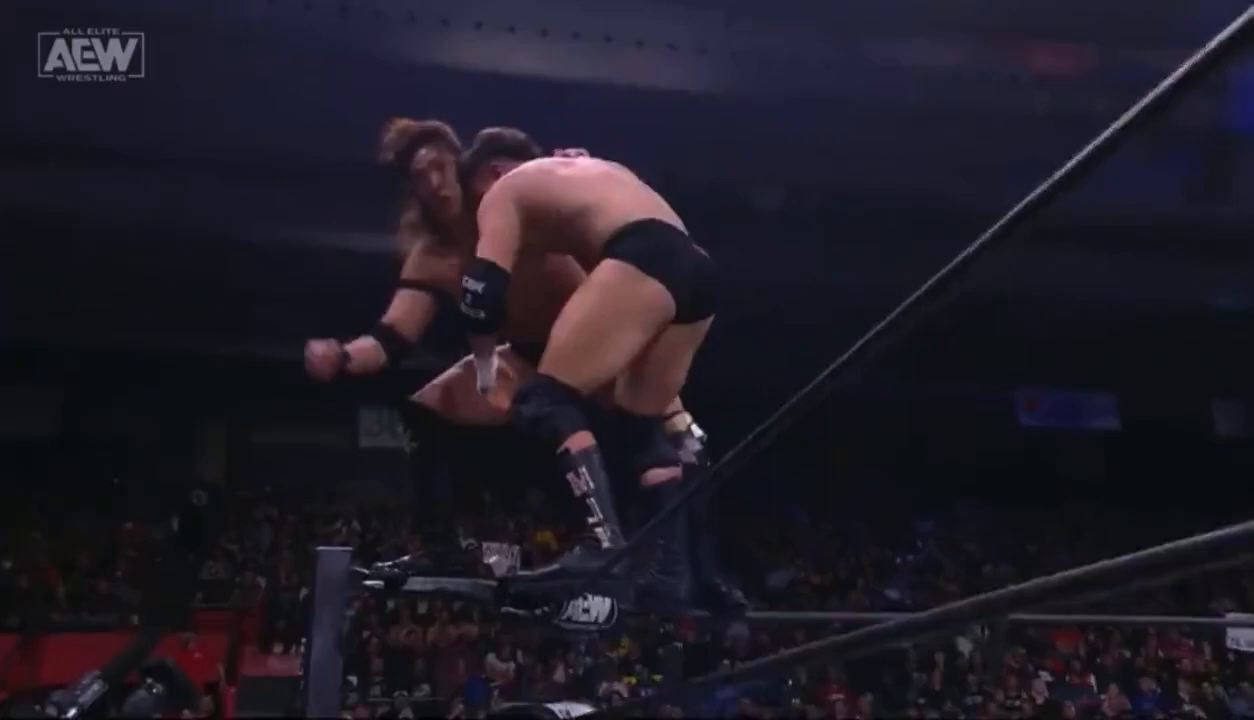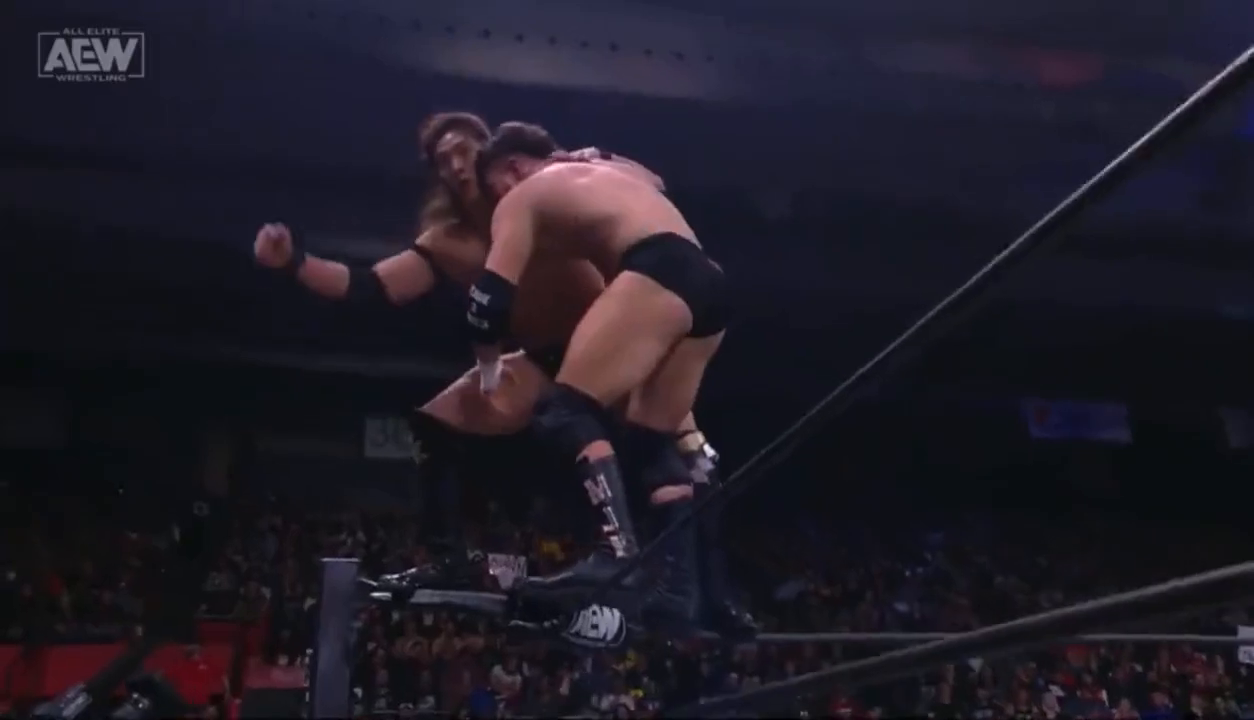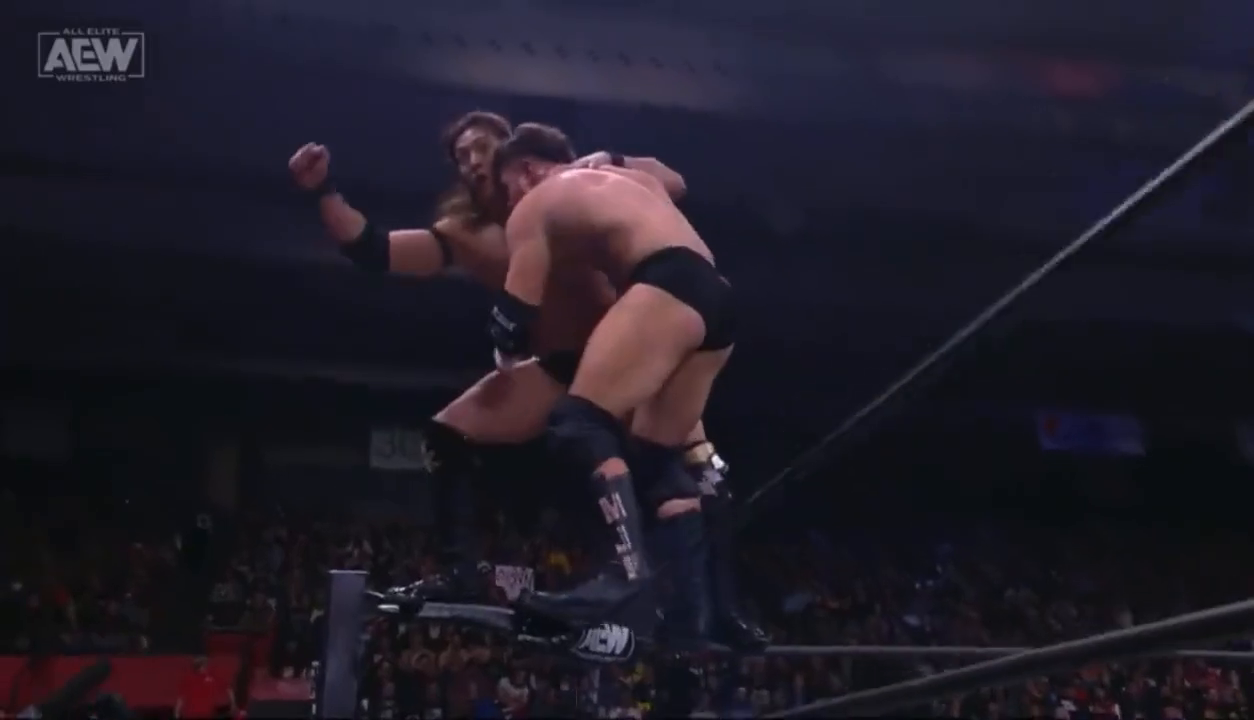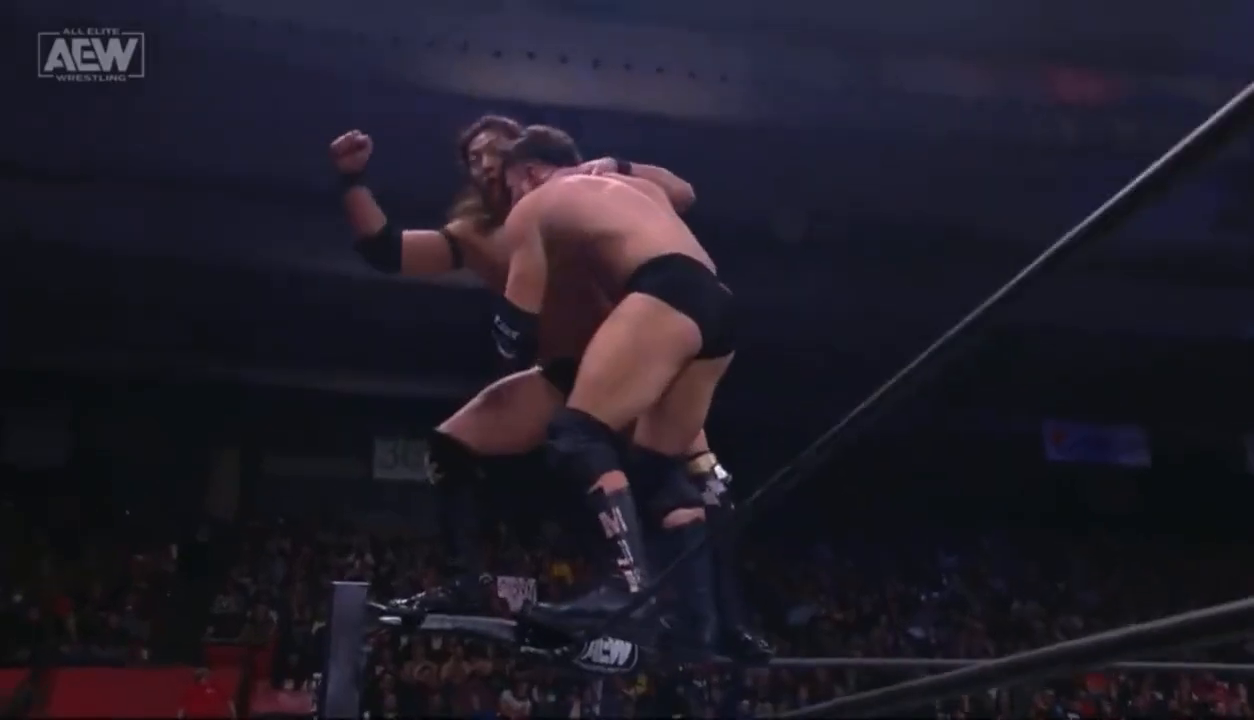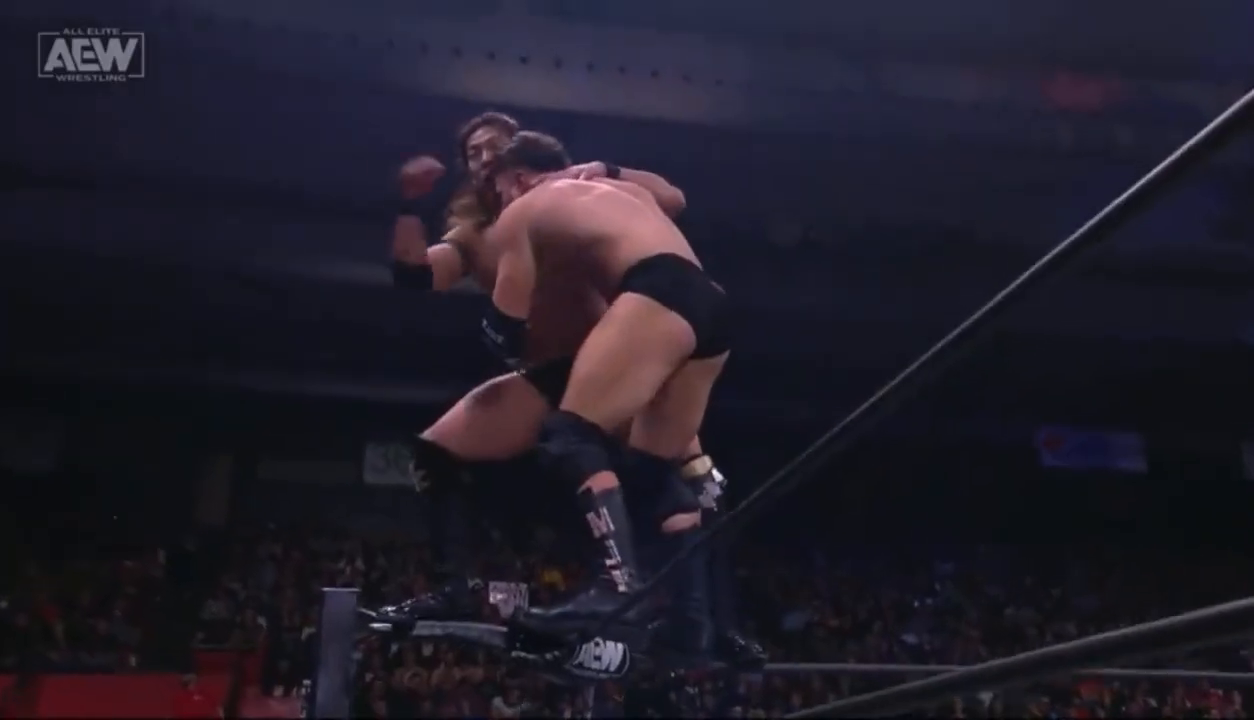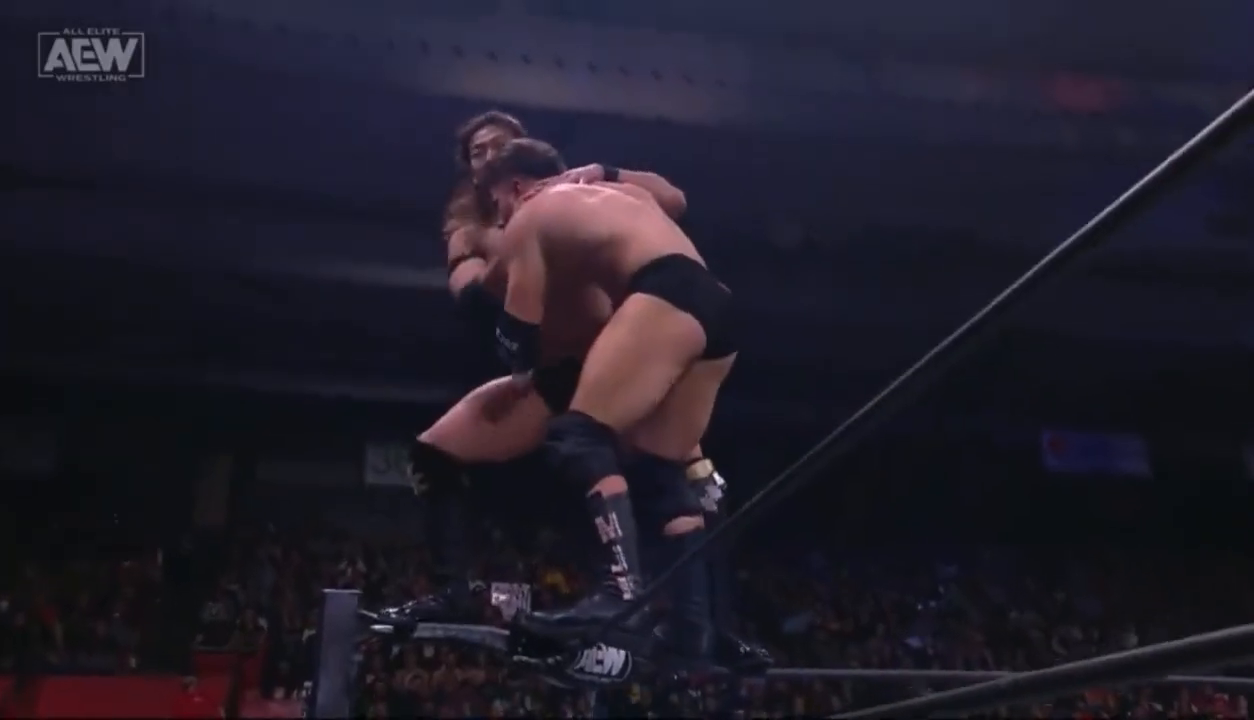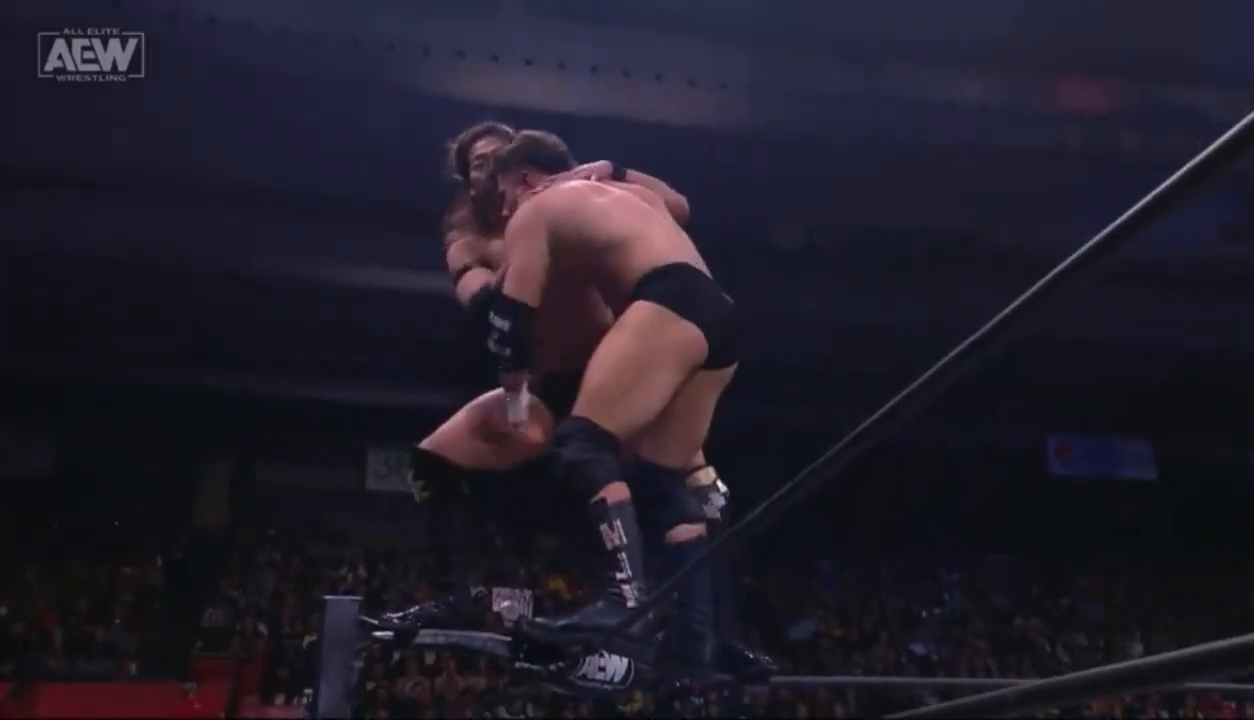
dt=0.2s
person 1, frame 1
right shoulder: (432, 255)
right elbow: (392, 339)
right wrist: (340, 356)
right hip: (532, 354)
left knee: (678, 437)
right knee: (424, 416)
left ankle: (703, 575)
right ankle: (444, 549)
person 1, frame 2
right shoulder: (448, 243)
left elbow: (650, 186)
right elbow: (369, 288)
left wrist: (600, 159)
right wrist: (294, 261)
right hip: (546, 360)
right knee: (432, 427)
left ankle: (708, 594)
right ankle: (453, 559)
person 1, frame 3
right shoulder: (467, 235)
left elbow: (672, 184)
right elbow: (373, 251)
left wrist: (612, 162)
right wrist: (322, 189)
right hip: (558, 365)
left knee: (695, 469)
right knee: (445, 437)
left ankle: (722, 609)
right ankle: (463, 571)
person 1, frame 4
right shoulder: (476, 237)
left elbow: (682, 194)
right elbow: (383, 251)
left wrist: (617, 168)
right wrist: (354, 178)
right hip: (559, 373)
left knee: (701, 479)
right knee: (449, 447)
left ankle: (727, 621)
right ankle: (466, 582)
person 1, frame 5
right shoulder: (472, 235)
left elbow: (673, 200)
right elbow: (412, 278)
left wrist: (606, 172)
right wrist: (413, 206)
right hip: (543, 377)
left knee: (691, 482)
right knee: (434, 452)
left ankle: (719, 626)
right ankle: (454, 589)
person 1, frame 6
right shoulder: (470, 236)
left elbow: (673, 201)
right elbow: (475, 307)
left wrist: (603, 173)
right hip: (542, 379)
left knee: (687, 485)
right knee: (431, 455)
left ankle: (714, 629)
right ankle: (453, 591)
person 1, frame 7
right shoulder: (470, 246)
left elbow: (676, 209)
right elbow: (483, 312)
left wrist: (611, 171)
right hip: (547, 389)
left knee: (689, 493)
right knee: (433, 461)
left ankle: (719, 638)
right ankle: (456, 597)
person 2, frame 1
left shoulder: (506, 192)
right shoulder: (597, 168)
left elbow: (484, 288)
left wrist: (485, 371)
left hip: (643, 260)
right hip: (696, 270)
left knee: (545, 401)
right knee: (644, 429)
left ankle: (606, 548)
right ankle: (667, 571)
person 2, frame 2
left shoulder: (523, 197)
right shoulder: (612, 174)
left elbow: (492, 297)
left wrist: (487, 373)
left hip: (659, 275)
right hip: (707, 285)
left knee: (565, 412)
right knee: (655, 446)
left ankle: (618, 557)
right ankle: (679, 590)
person 2, frame 3
left shoulder: (535, 206)
right shoulder: (631, 179)
left elbow: (516, 319)
left wrist: (504, 357)
left hip: (670, 288)
right hip: (715, 300)
left knee: (577, 423)
right knee: (656, 459)
left ankle: (631, 576)
person 2, frame 4
left shoulder: (532, 210)
right shoulder: (633, 186)
left elbow: (516, 330)
left wrist: (515, 348)
left hip: (668, 295)
right hip: (716, 306)
left knee: (578, 436)
right knee: (659, 467)
left ankle: (630, 588)
person 2, frame 5
left shoulder: (520, 216)
right shoulder: (617, 191)
left elbow: (505, 331)
left hip: (661, 295)
right hip: (709, 305)
left knee: (569, 437)
right knee: (655, 469)
left ankle: (619, 589)
person 2, frame 6
left shoulder: (527, 222)
right shoulder: (618, 193)
left elbow: (520, 335)
left wrist: (524, 374)
left hip: (669, 297)
right hip: (715, 307)
left knee: (577, 439)
right knee: (662, 473)
left ankle: (623, 595)
right ankle: (691, 622)
person 2, frame 7
left shoulder: (534, 215)
right shoulder: (624, 194)
left elbow: (511, 321)
left hip: (672, 305)
right hip: (717, 314)
left knee: (580, 445)
right knee: (662, 480)
left ankle: (627, 604)
right ankle: (695, 631)
